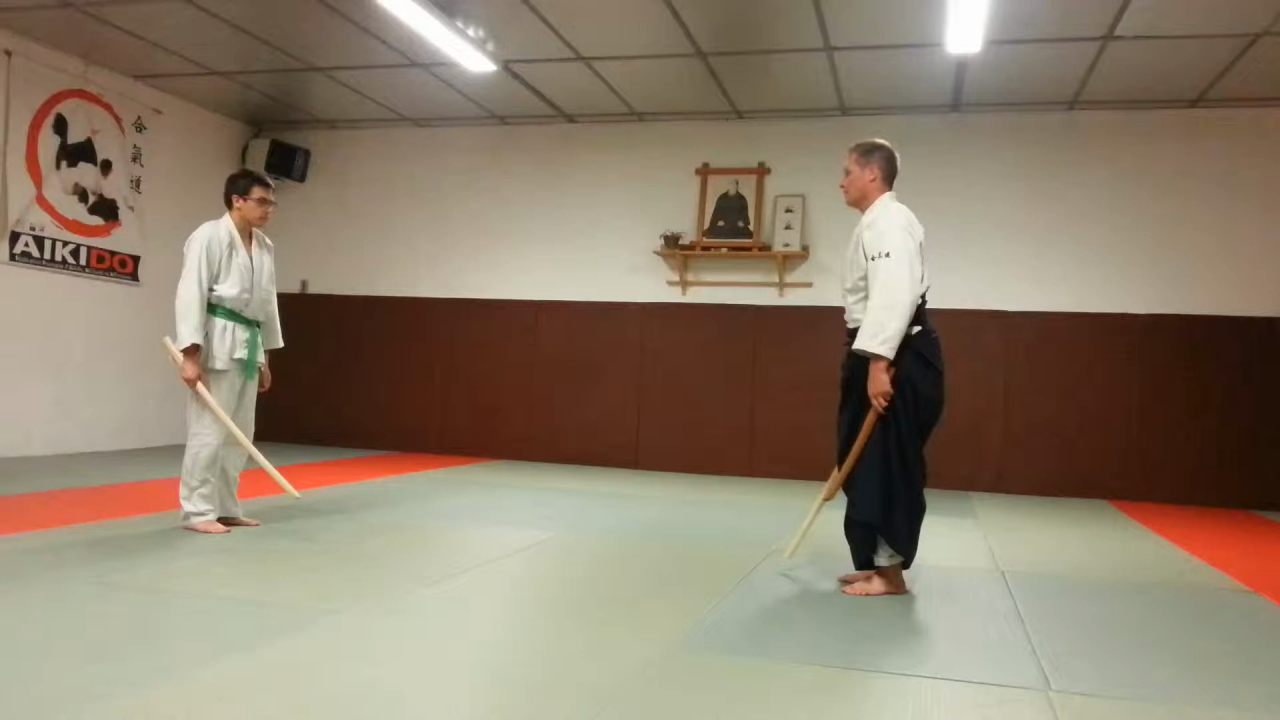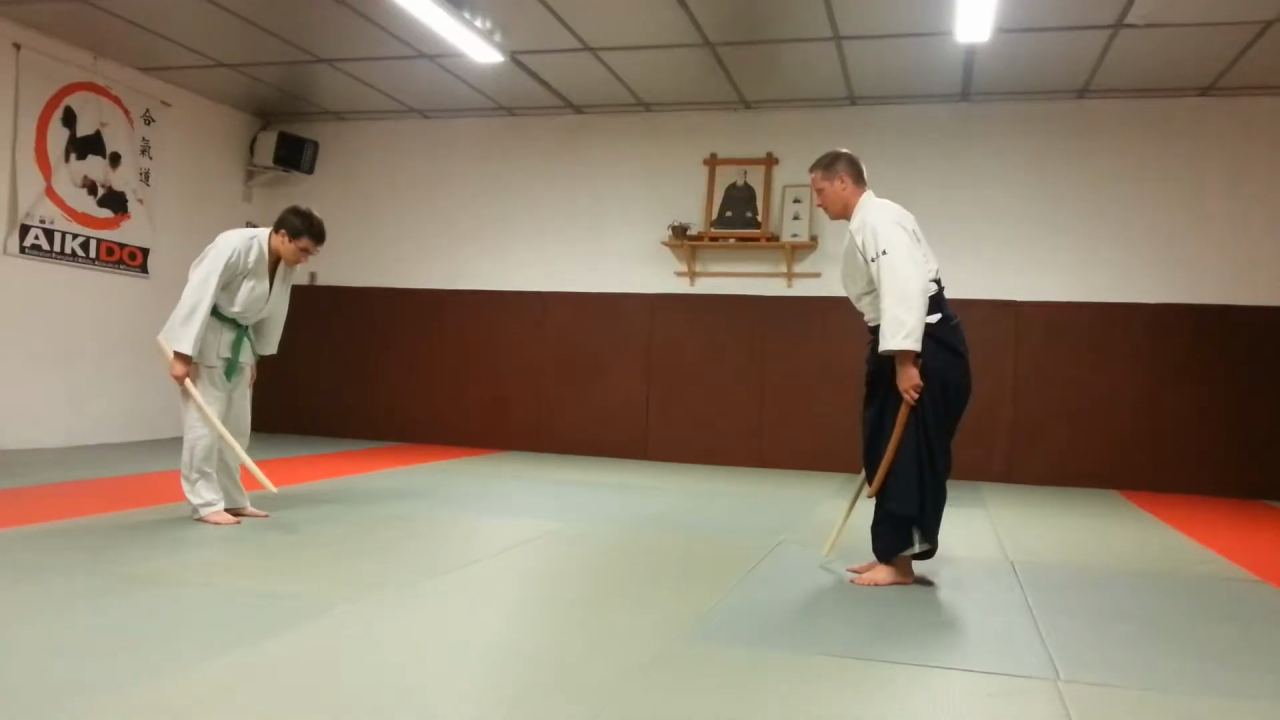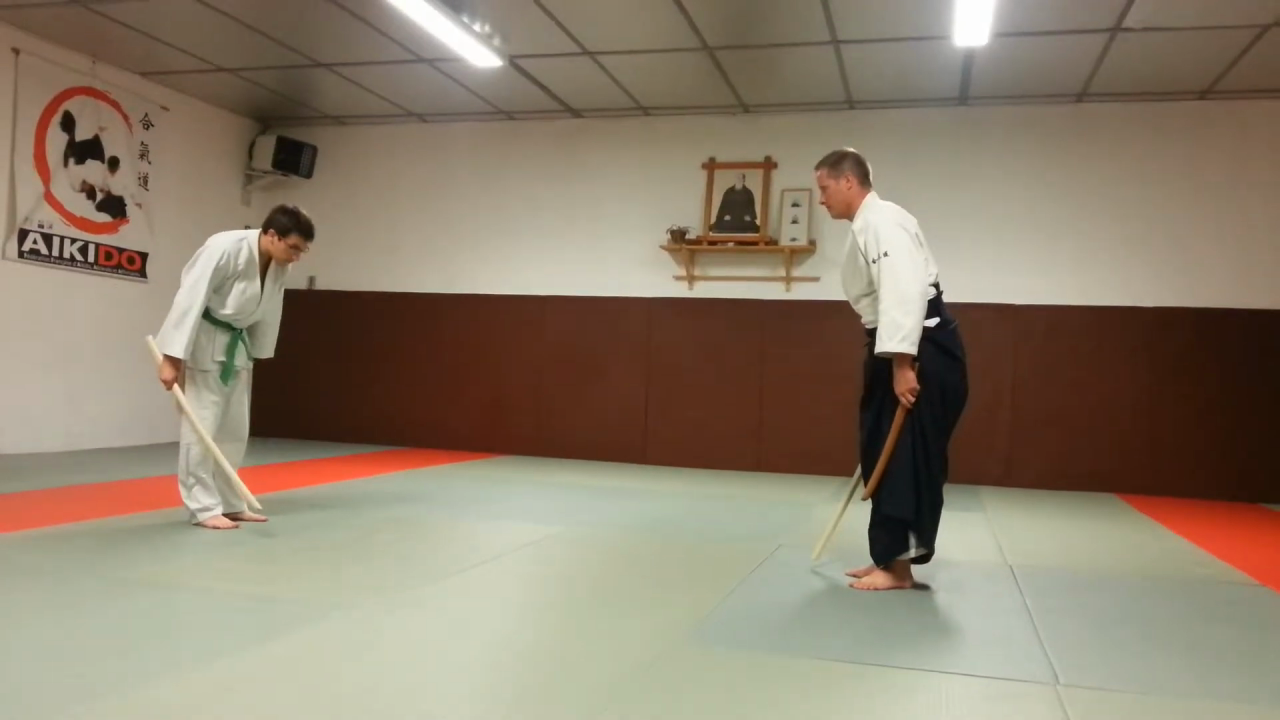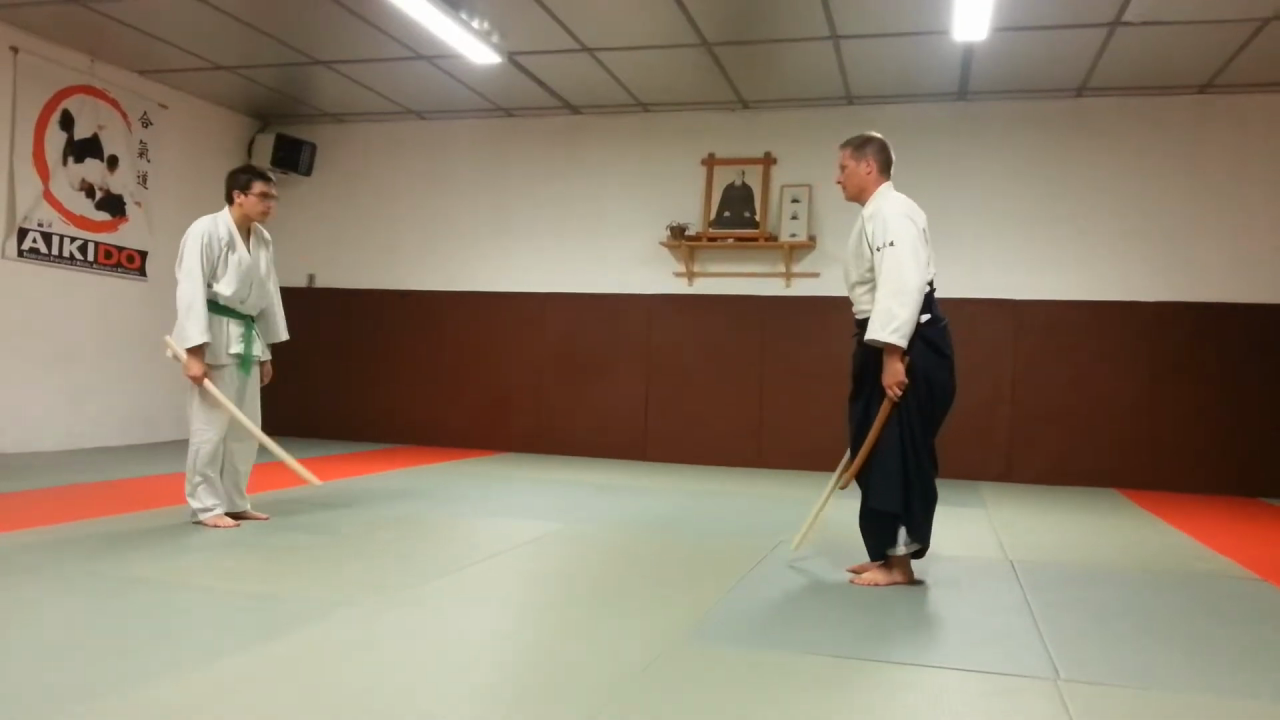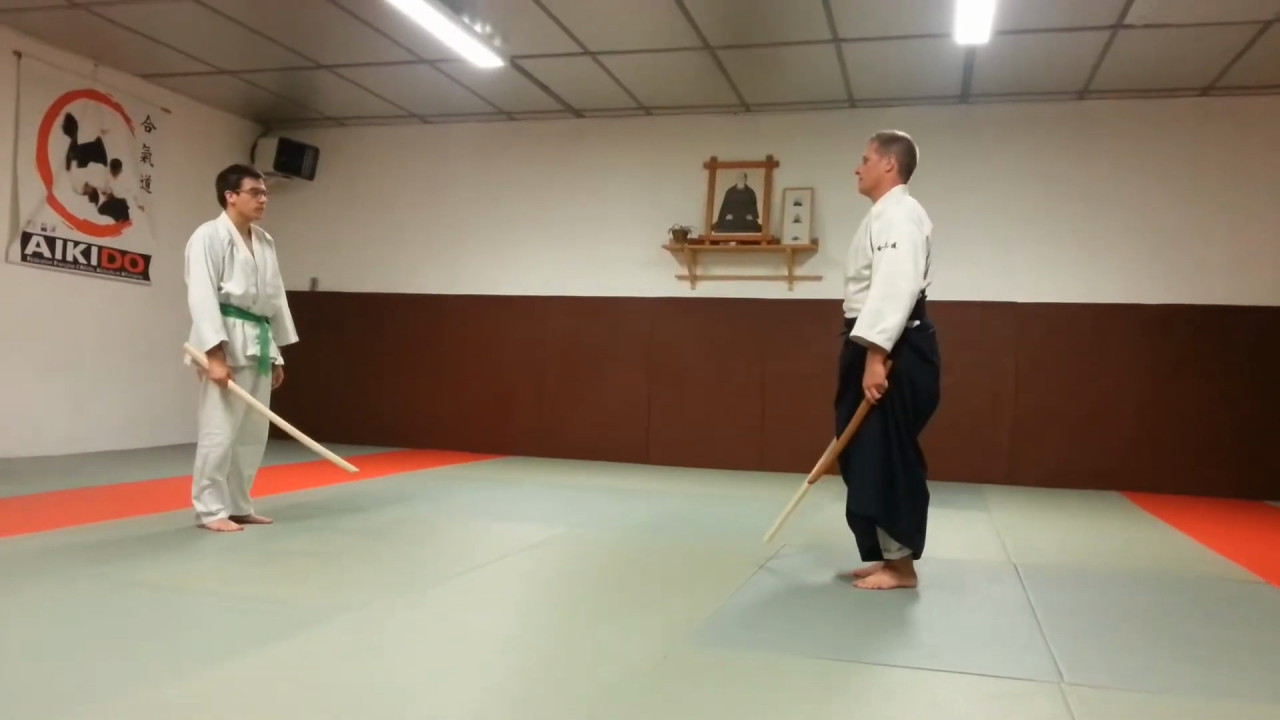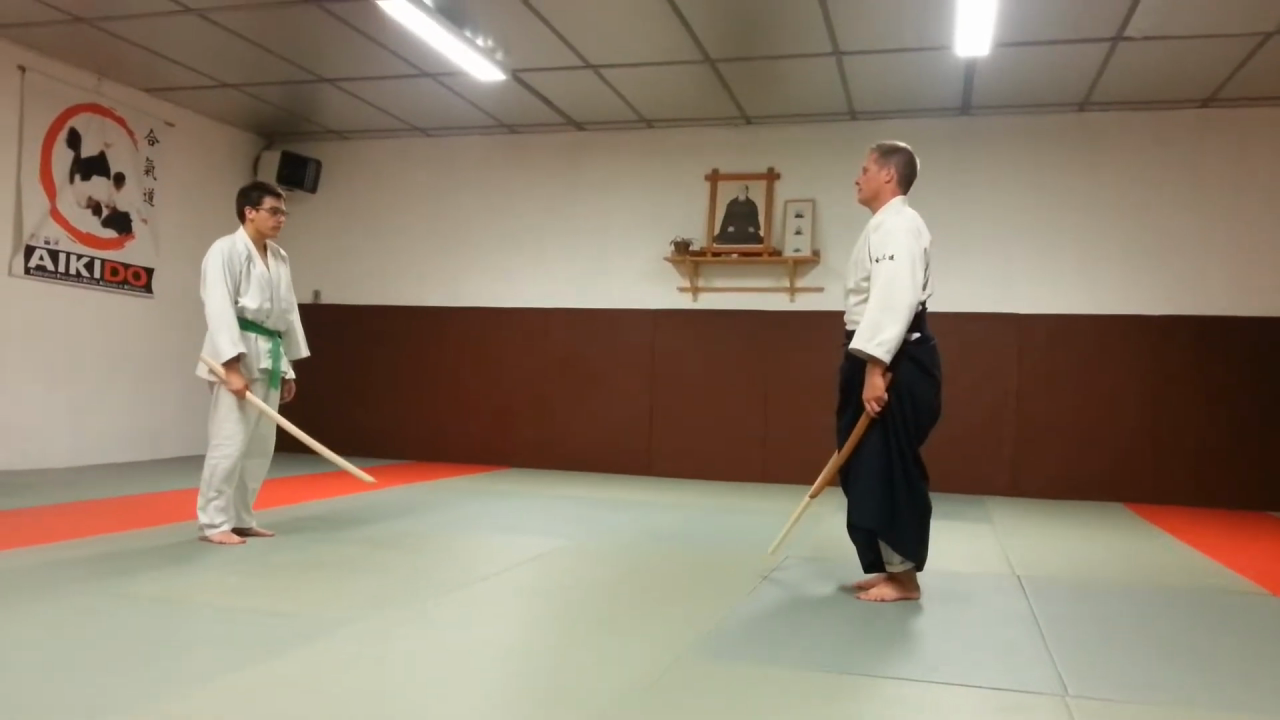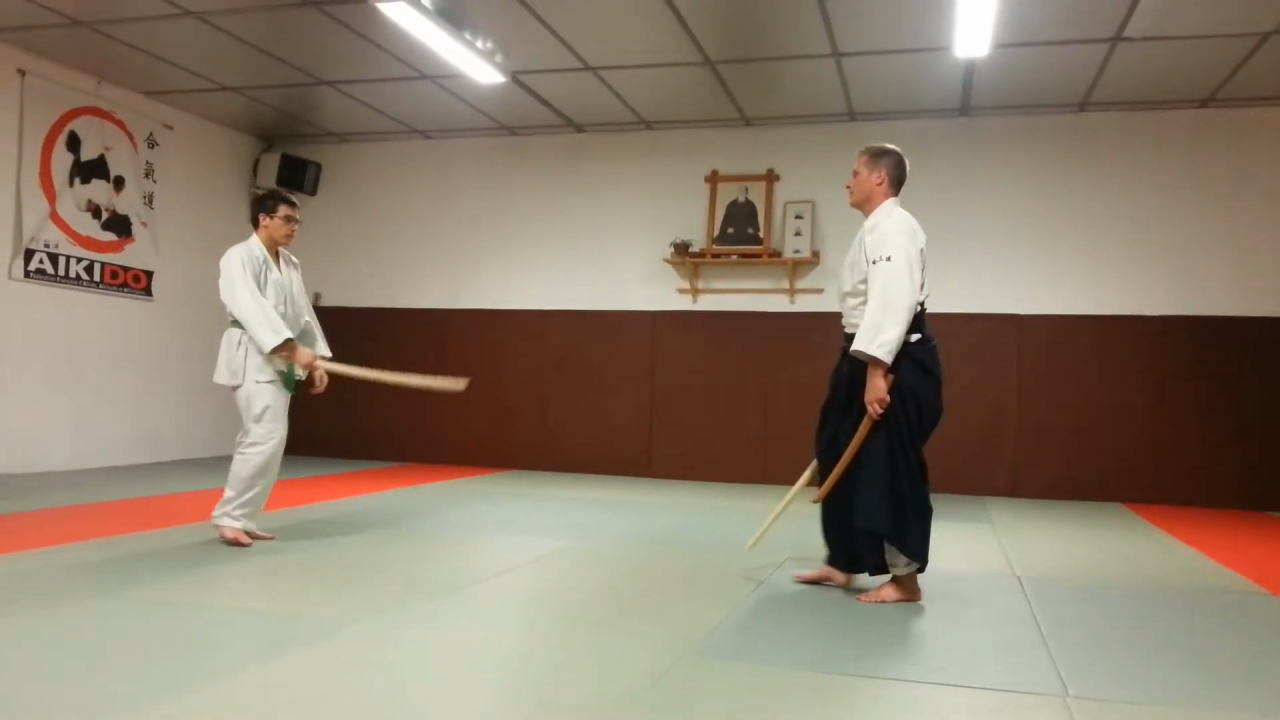
dt=0.5s
person 1, frame 1
left shoulder: (890, 221)
right shoulder: (876, 223)
left elbow: (895, 298)
left wrist: (880, 366)
left hip: (897, 360)
right hip: (882, 355)
left knee: (889, 463)
right knee: (868, 461)
left ankle: (889, 571)
right ankle: (878, 562)
person 1, frame 2
left shoulder: (879, 219)
right shoulder: (866, 225)
left elbow: (906, 289)
left wrist: (906, 362)
right wrist: (893, 359)
left hip: (926, 347)
right hip: (906, 345)
left knee: (911, 453)
right knee: (888, 452)
left ankle: (900, 561)
right ankle: (893, 553)
person 1, frame 3
left shoulder: (882, 221)
right shoulder: (867, 227)
left elbow: (905, 293)
left wrist: (903, 364)
right wrist: (894, 361)
left hip: (921, 352)
right hip: (902, 350)
left knee: (907, 458)
right knee: (885, 456)
left ankle: (899, 565)
right ankle: (891, 557)
person 1, frame 4
left shoulder: (892, 211)
right shoulder: (876, 215)
left elbow: (903, 287)
left wrist: (894, 357)
left hip: (908, 348)
right hip: (888, 344)
left knee: (899, 453)
right knee: (877, 452)
left ankle: (899, 562)
right ankle: (889, 554)
person 1, frame 5
left shoulder: (899, 213)
right shoulder: (884, 215)
left elbow: (896, 289)
left wrist: (876, 357)
left hip: (893, 351)
right hip: (878, 346)
left knee: (887, 456)
right knee: (867, 454)
left ankle: (900, 564)
right ankle: (888, 556)
person 1, frame 6
left shoulder: (897, 224)
right shoulder: (884, 226)
left elbow: (894, 301)
left wrist: (876, 370)
left hip: (894, 364)
right hip: (880, 359)
left knee: (890, 468)
right knee: (870, 467)
left ankle: (903, 577)
right ankle: (890, 567)
person 1, frame 7
left shoulder: (893, 227)
right shoulder: (877, 229)
left elbow: (894, 302)
left wrist: (878, 371)
left hip: (895, 364)
right hip: (870, 359)
left knee: (892, 470)
right knee: (841, 459)
left ankle: (905, 578)
right ankle: (842, 562)
person 2, frame 1
left shoulder: (264, 247)
right shoulder: (209, 237)
right elbow: (191, 295)
left wrist: (263, 357)
right wrist: (190, 354)
left hip: (247, 346)
right hip: (217, 345)
left knee: (239, 433)
right knee: (209, 430)
left ankle: (225, 508)
right ankle: (198, 511)
person 2, frame 2
left shoulder: (287, 264)
right shoulder: (235, 246)
right elbow: (198, 295)
left wrist: (254, 359)
right wrist: (182, 356)
left hip: (237, 343)
right hip: (204, 340)
left knee: (236, 424)
right knee: (204, 422)
left ankle: (231, 499)
right ankle: (206, 503)
person 2, frame 3
left shoulder: (279, 265)
right shoulder: (225, 248)
right elbow: (189, 300)
left wrist: (250, 359)
right wrist: (172, 358)
left hip: (234, 347)
right hip: (201, 344)
left knee: (235, 429)
right knee: (202, 426)
left ankle: (229, 503)
right ankle: (204, 507)
person 2, frame 4
left shoulder: (263, 240)
right shoulder: (205, 231)
right elbow: (191, 293)
left wrist: (265, 352)
right wrist: (195, 353)
left hip: (246, 340)
right hip: (213, 339)
left knee: (246, 428)
right knee: (210, 427)
left ankle: (234, 502)
right ankle: (207, 506)
person 2, frame 5
left shoulder: (264, 241)
right shoulder: (208, 237)
right elbow: (203, 298)
left wrist: (276, 353)
right wrist: (215, 355)
left hip: (258, 343)
right hip: (227, 342)
left knee: (253, 432)
right knee: (220, 429)
left ankle: (238, 506)
right ankle: (211, 510)
person 2, frame 6
left shoulder: (279, 258)
right shoulder: (225, 251)
right elbow: (220, 311)
left wrist: (288, 368)
right wrist: (233, 367)
left hip: (269, 357)
right hip: (238, 356)
left knee: (260, 445)
right knee: (230, 441)
left ankle: (240, 518)
right ankle: (214, 522)
person 2, frame 7
left shoulder: (290, 264)
right shoulder: (240, 257)
left elbow: (303, 314)
right elbow: (253, 310)
left wrist: (315, 358)
right wrist: (294, 349)
left hip: (281, 359)
right hip: (253, 356)
left knee: (264, 440)
right knee: (267, 436)
left ankle: (240, 519)
right ankle: (231, 515)
